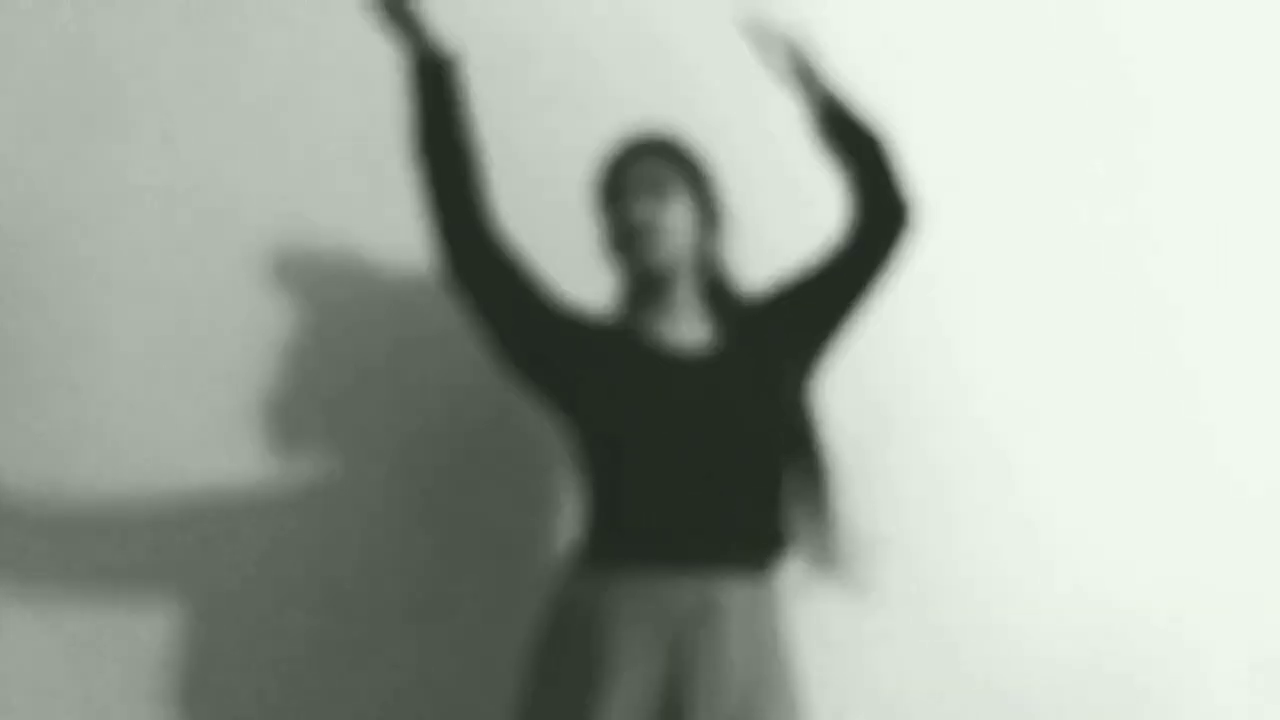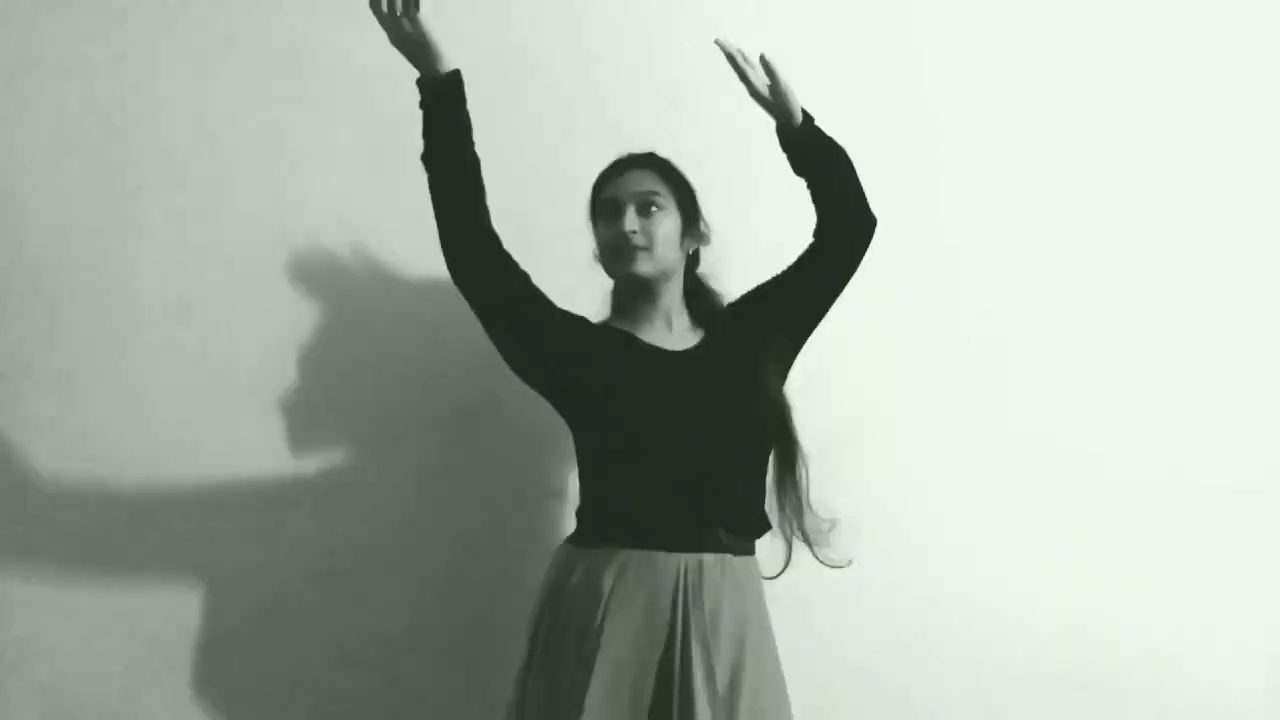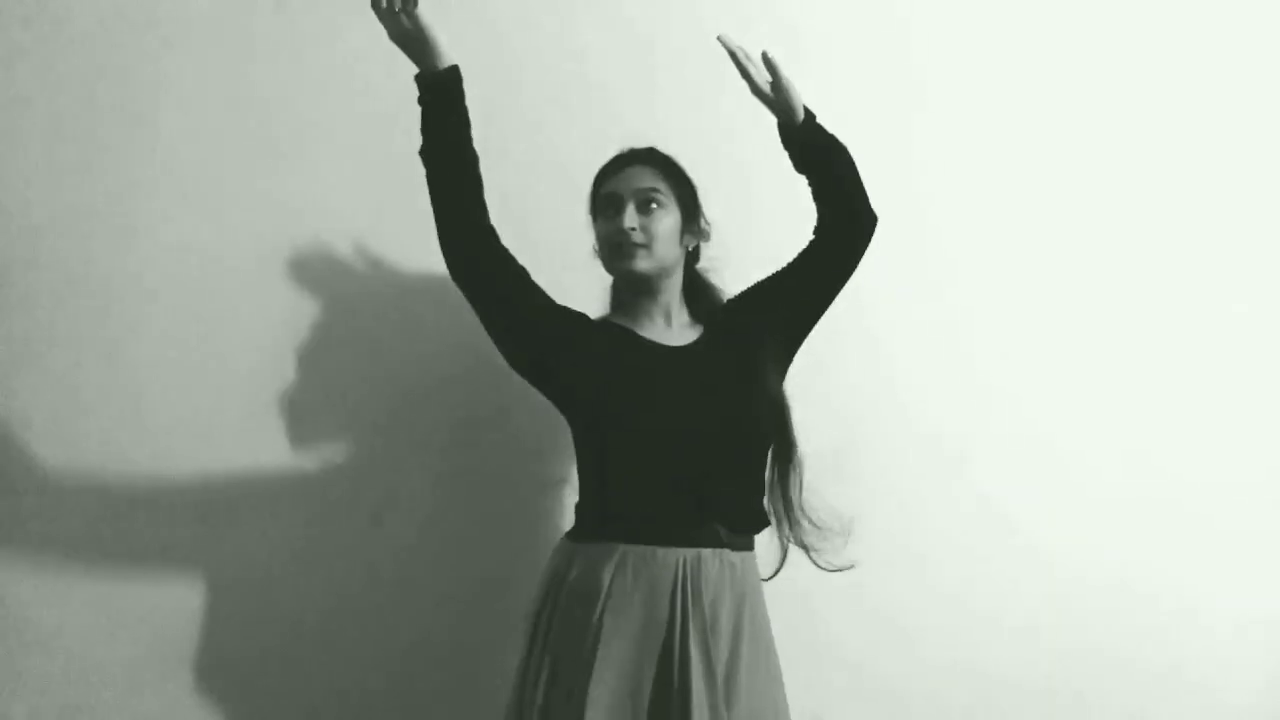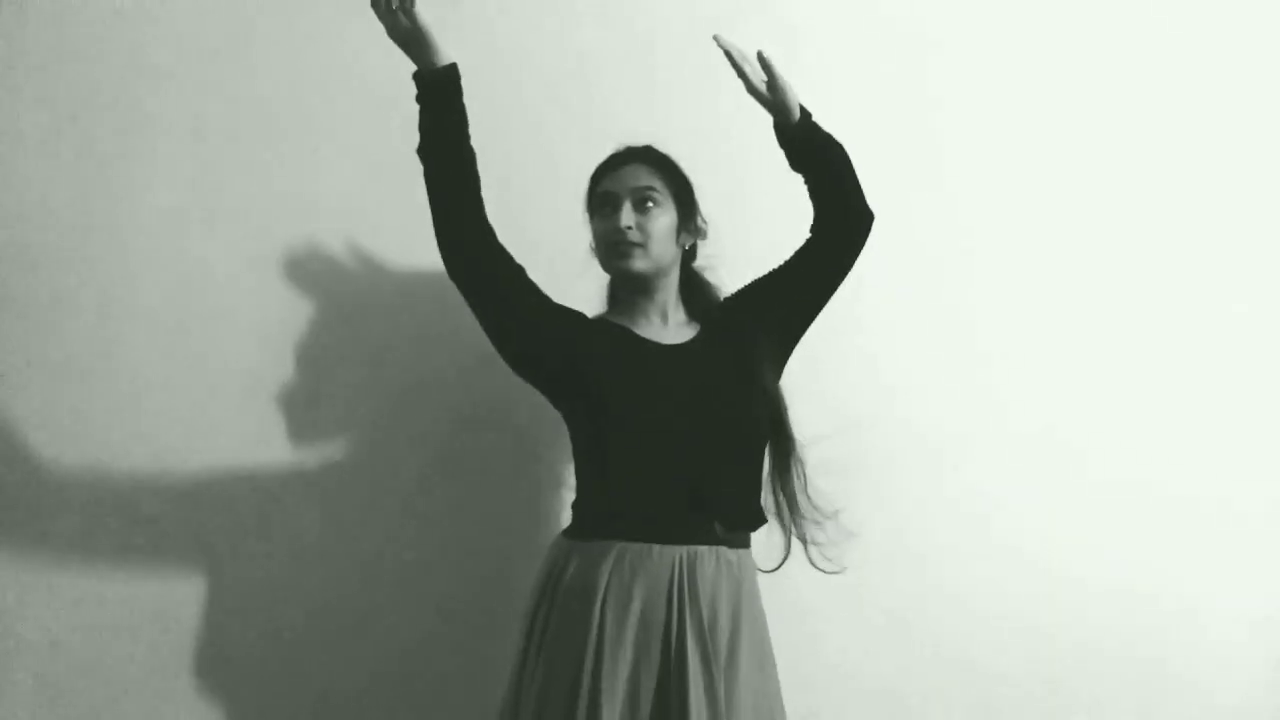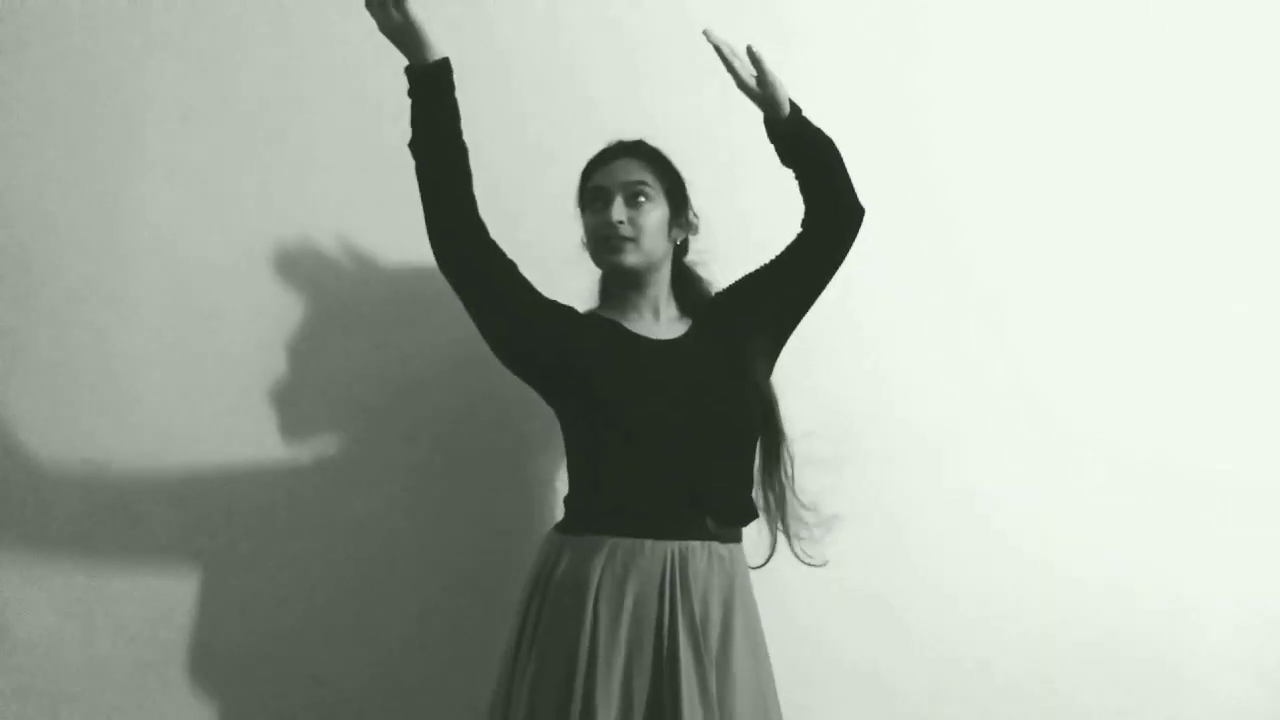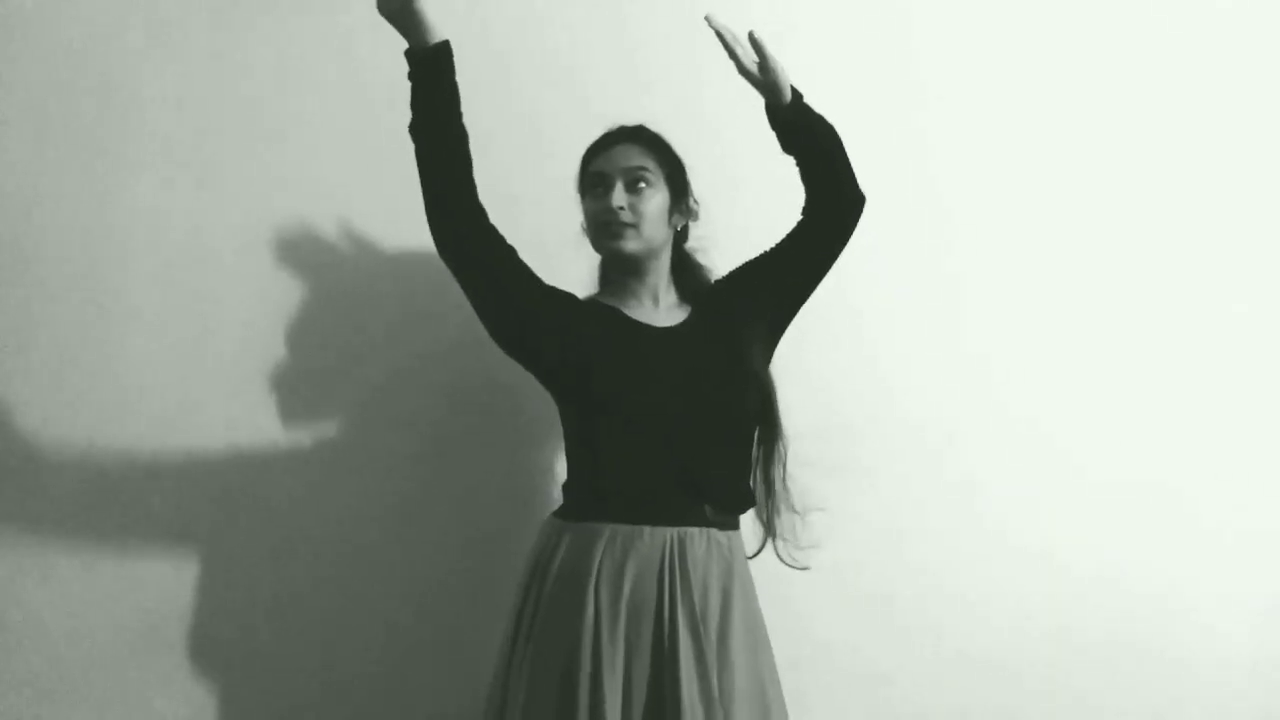
dt=0.3s
person 1, frame 1
left shoulder: (772, 337)
right shoulder: (585, 351)
left elbow: (883, 215)
right elbow: (471, 241)
left wrist: (824, 101)
right wrist: (433, 68)
left hip: (737, 631)
right hip: (613, 628)
person 1, frame 2
left shoulder: (751, 337)
right shoulder: (576, 349)
left elbow: (849, 227)
right elbow: (472, 248)
left wrist: (791, 120)
right wrist: (440, 82)
left hip: (720, 610)
right hip: (604, 604)
person 1, frame 3
left shoulder: (750, 332)
right shoulder: (575, 345)
left elbow: (850, 223)
right elbow: (469, 241)
left wrist: (795, 119)
right wrist: (438, 77)
left hip: (718, 605)
right hip: (601, 598)
person 1, frame 4
left shoulder: (745, 330)
right shoulder: (572, 343)
left elbow: (846, 221)
right elbow: (466, 238)
left wrist: (789, 117)
right wrist: (436, 75)
left hip: (716, 600)
right hip: (598, 596)
person 1, frame 5
left shoulder: (738, 326)
right shoulder: (563, 338)
left elbow: (837, 216)
right elbow: (458, 235)
left wrist: (781, 114)
right wrist: (428, 70)
left hip: (707, 596)
right hip: (590, 591)
person 1, frame 6
left shoulder: (736, 314)
right shoulder: (563, 325)
left elbow: (839, 203)
right elbow: (458, 219)
left wrist: (782, 99)
left hip: (707, 585)
right hip: (590, 582)
